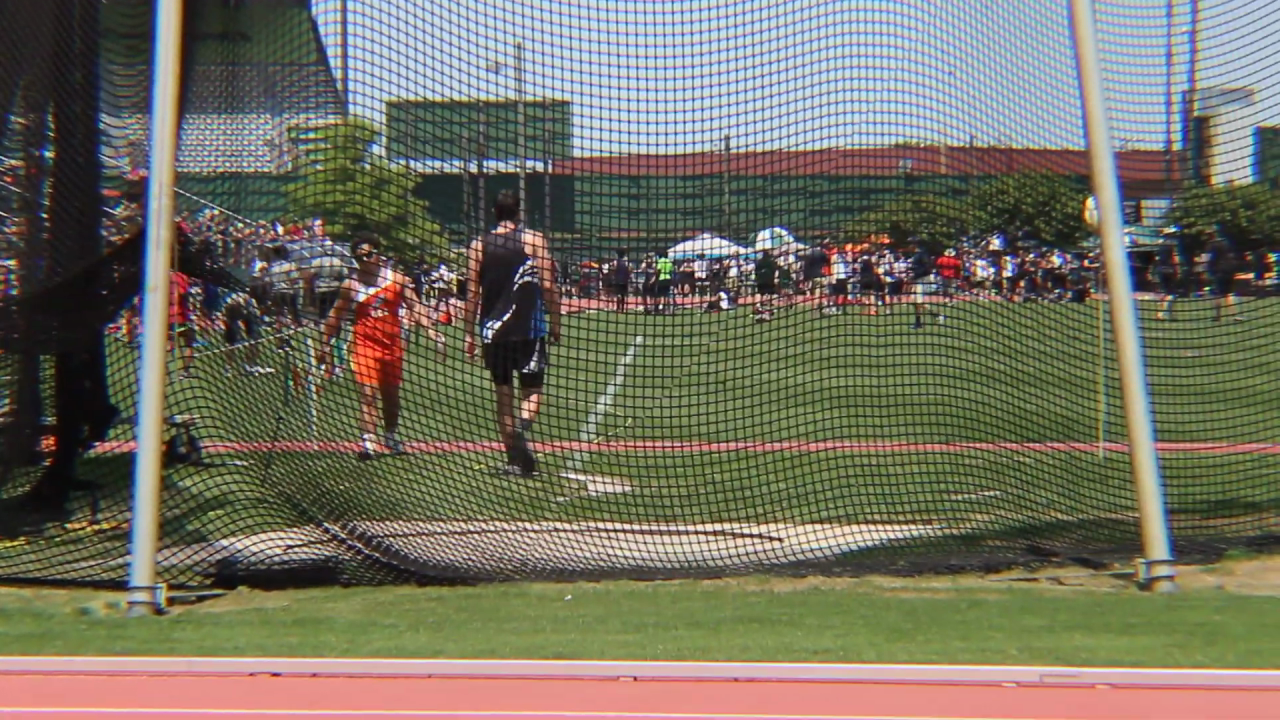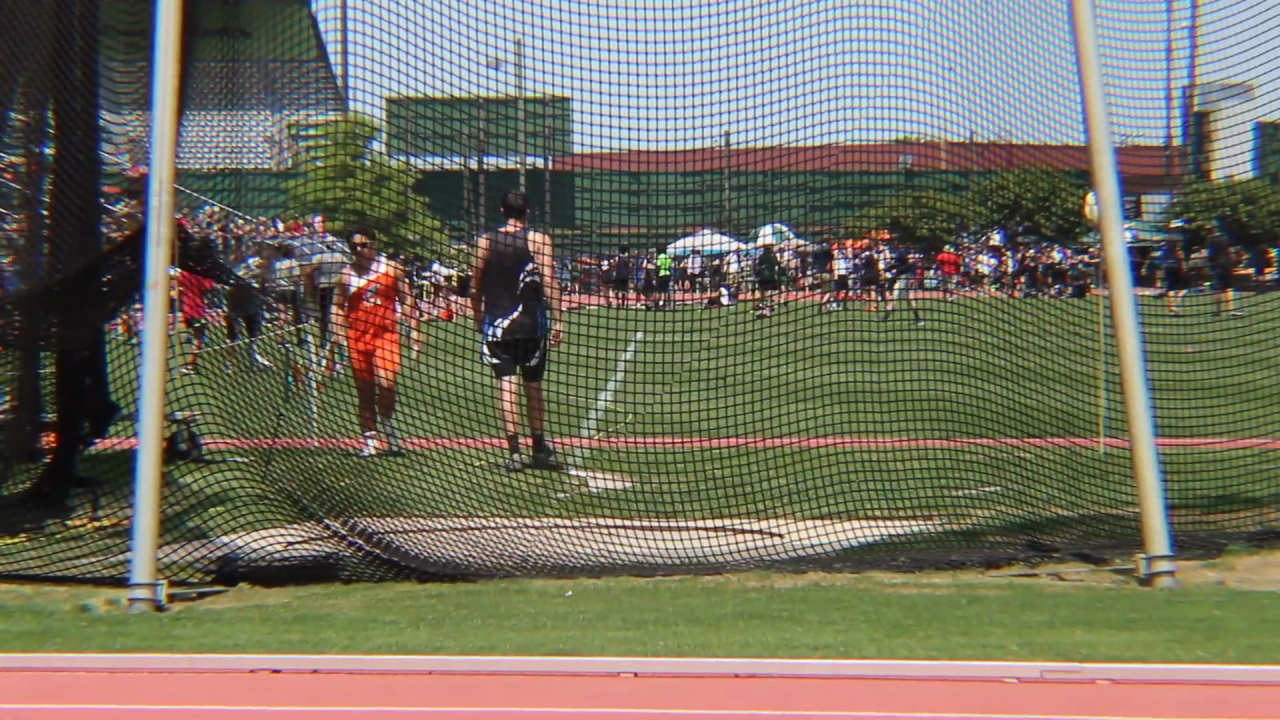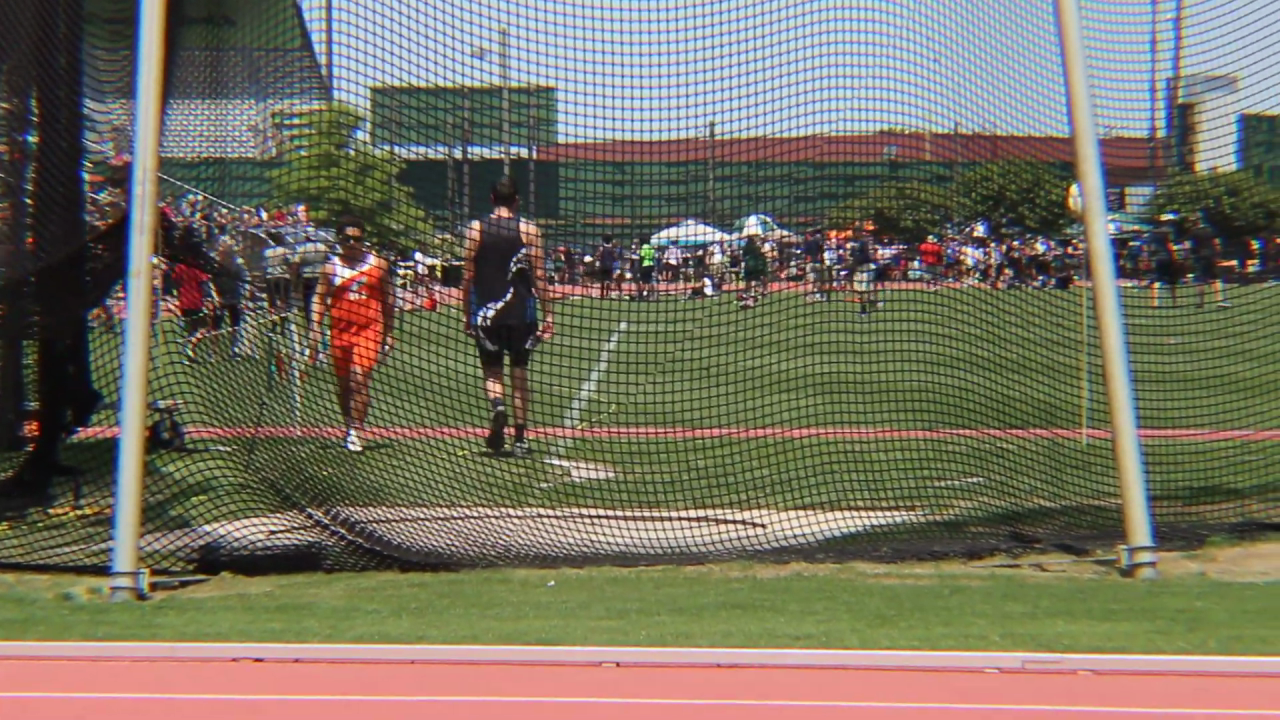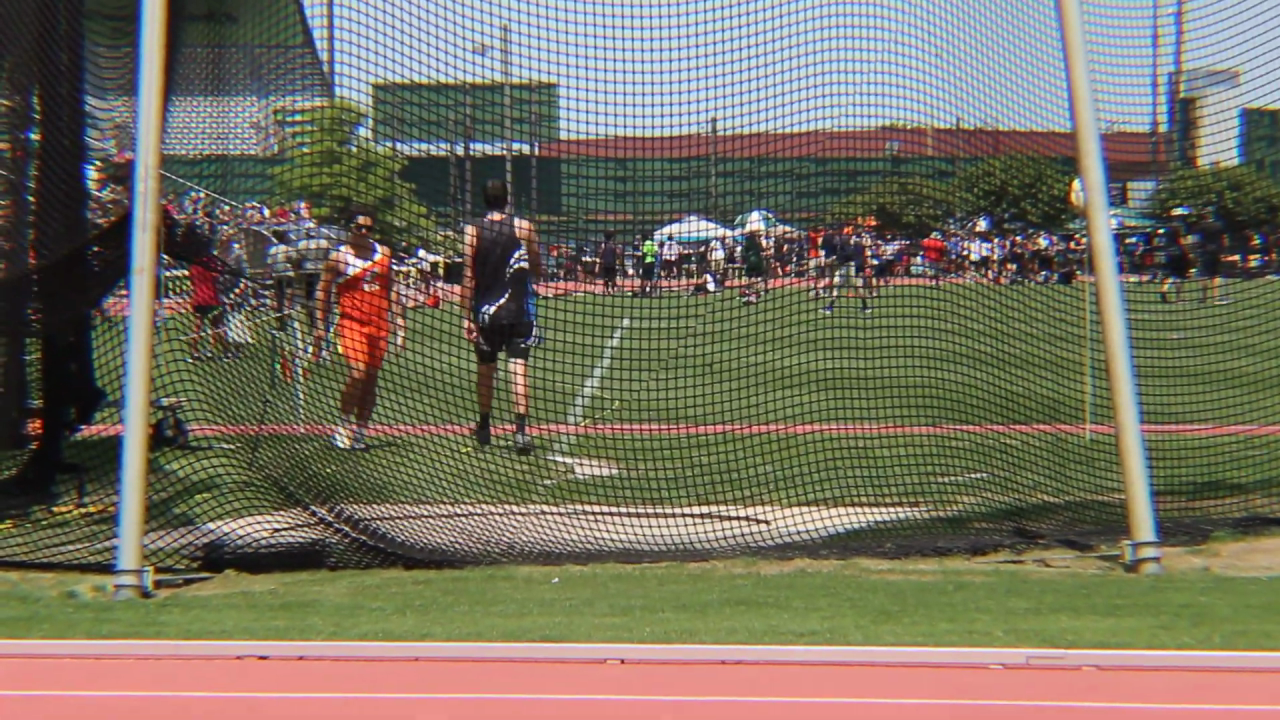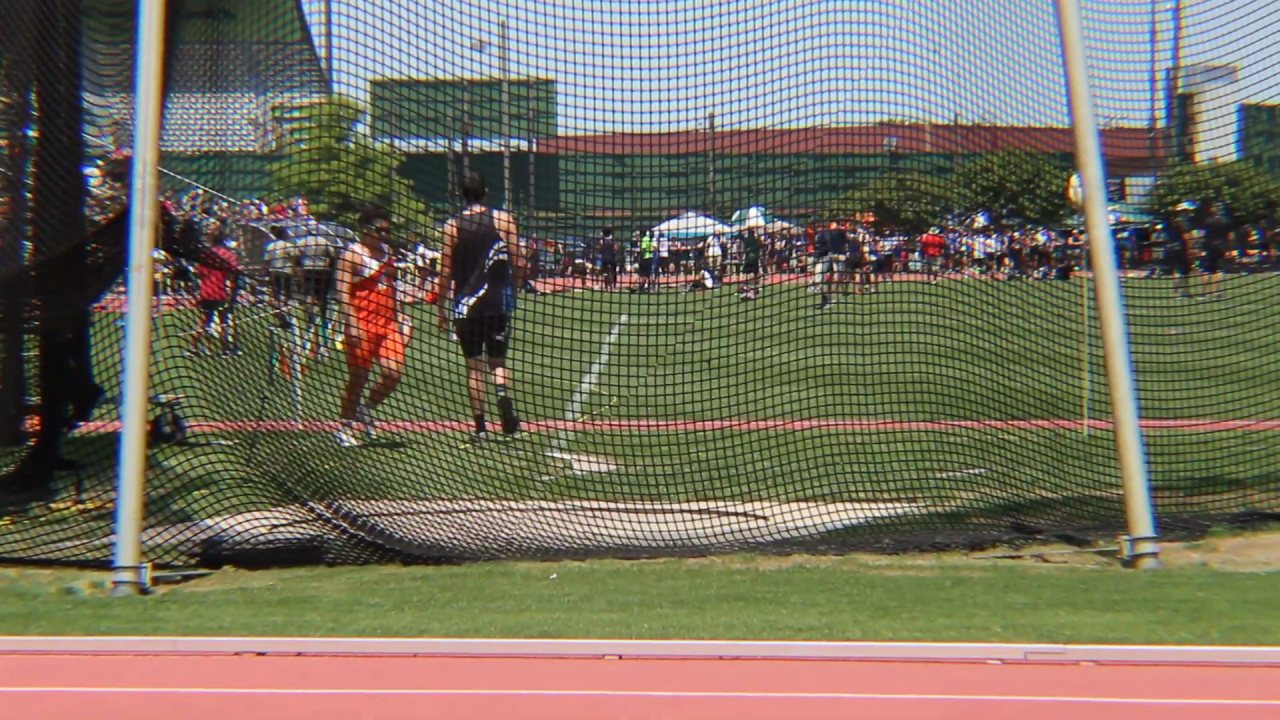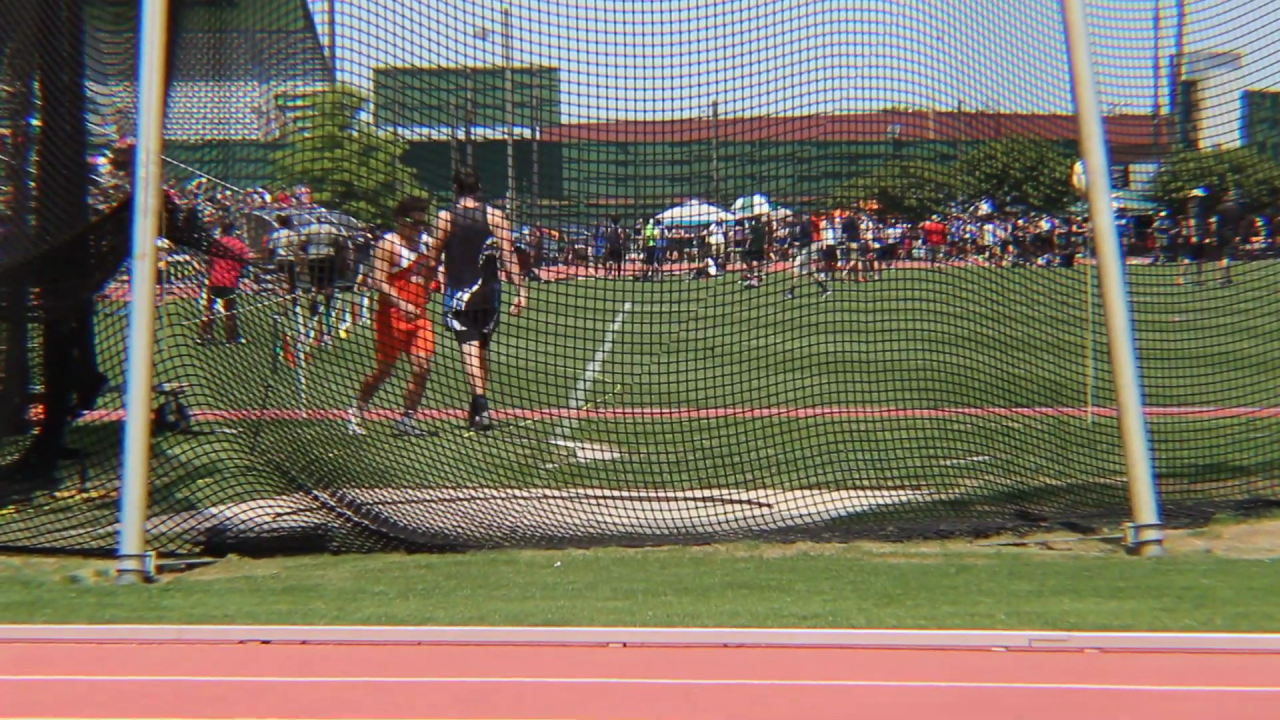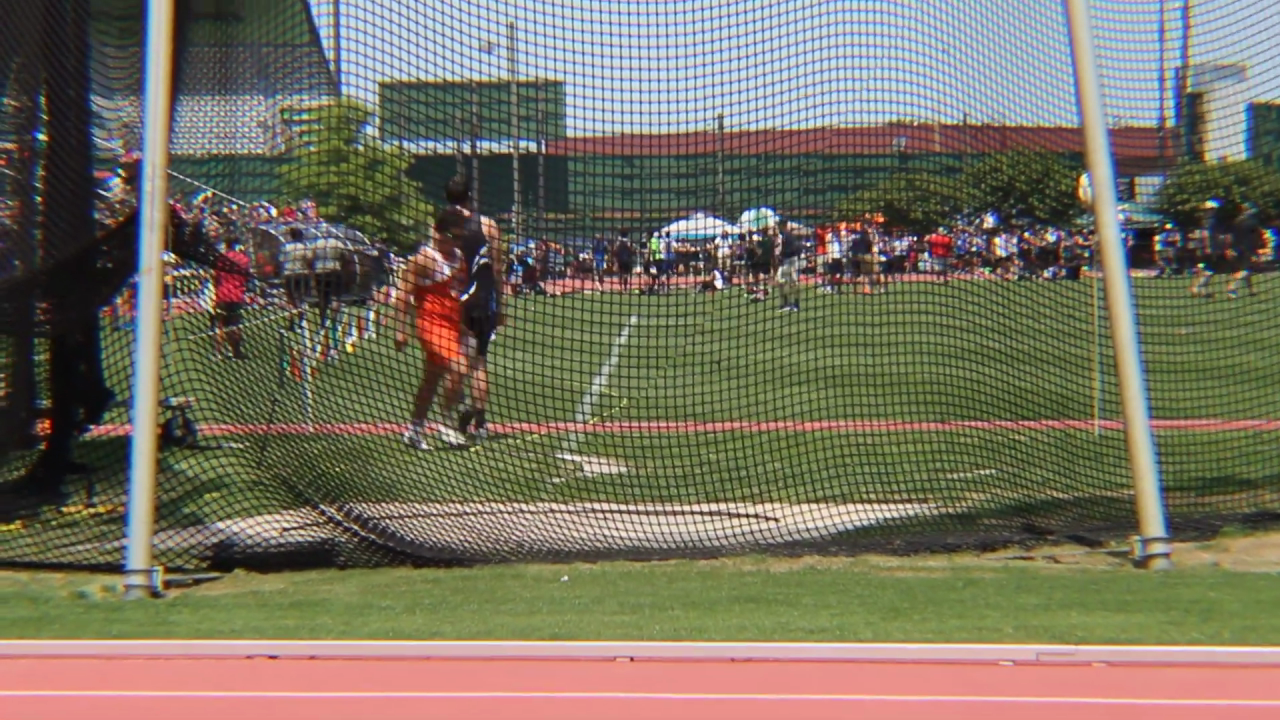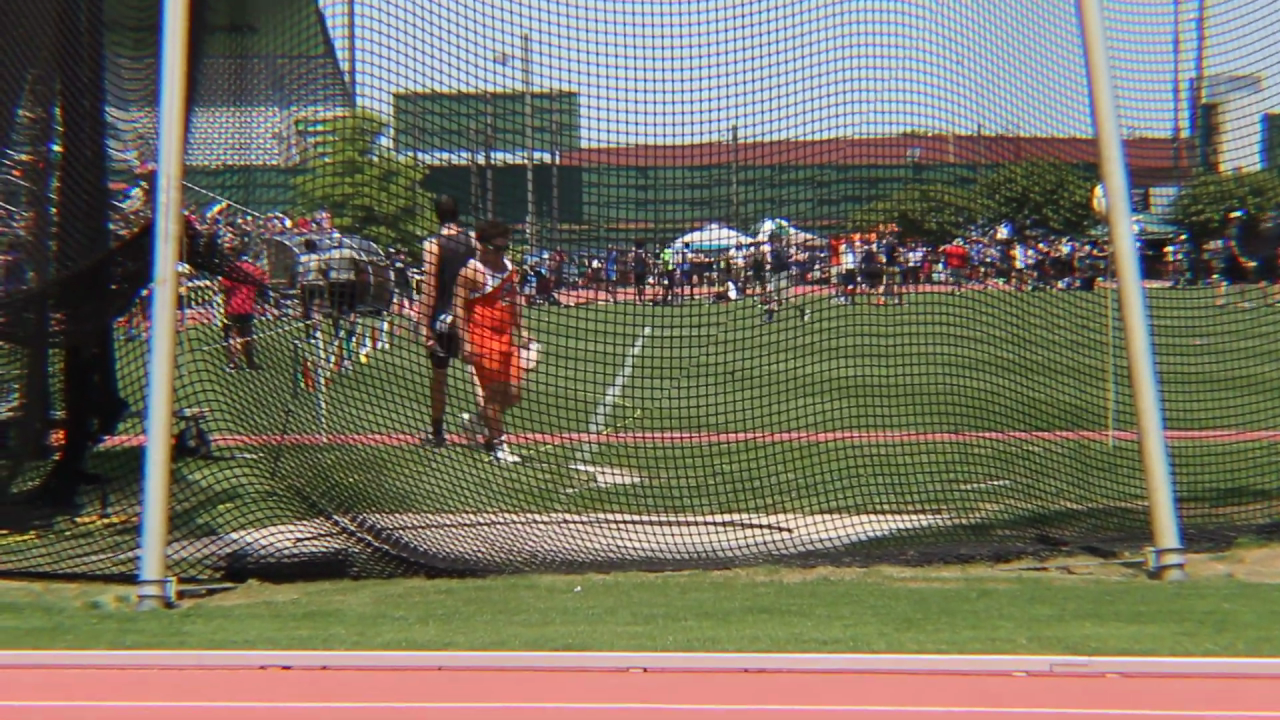
dt=0.3s
person 1, frame 1
left shoulder: (479, 244)
right shoulder: (534, 239)
left elbow: (473, 293)
right elbow: (548, 286)
left wrist: (469, 334)
right wrist: (556, 321)
left hip: (493, 330)
right hip: (528, 328)
left knee: (503, 391)
right knee: (532, 389)
left ankle: (513, 459)
right ankle: (522, 427)
person 1, frame 2
left shoulder: (485, 242)
right shoulder: (539, 240)
left elbow: (475, 289)
right elbow: (549, 283)
left wrist: (479, 320)
right wrist: (557, 321)
left hip: (497, 326)
right hip: (532, 325)
left knee: (506, 386)
right knee: (533, 386)
left ankle: (514, 452)
right ankle: (538, 447)
person 1, frame 3
left shoulder: (476, 228)
right shoulder: (528, 228)
left elbow: (468, 275)
right elbow: (539, 276)
left wrist: (467, 313)
right wrist: (548, 315)
left hip: (487, 313)
right hip: (521, 313)
left knee: (492, 371)
right knee: (519, 372)
left ankle: (498, 408)
right ankle: (520, 439)
person 1, frame 4
left shoulder: (472, 232)
right shoulder: (523, 227)
left elbow: (469, 278)
right elbow: (537, 268)
left wrist: (467, 317)
left hip: (486, 312)
right hip: (520, 311)
left knee: (486, 369)
right knee: (519, 367)
left ankle: (484, 427)
right ankle: (521, 431)
person 1, frame 5
left shoulder: (453, 226)
right shoulder: (503, 220)
left elbow: (447, 272)
right elbow: (518, 265)
left wrist: (442, 309)
right wrist: (512, 293)
left hip: (465, 306)
right hip: (498, 304)
left knee: (474, 365)
right knee: (497, 360)
left ankle: (480, 427)
right ankle: (503, 394)
person 1, frame 6
left shoulder: (445, 217)
right shoulder: (496, 216)
left elbow: (433, 259)
right elbow: (508, 257)
right wrist: (520, 291)
left hip: (459, 295)
right hip: (488, 295)
left knee: (470, 352)
right knee: (481, 351)
left ankle: (482, 408)
right ankle: (477, 409)
person 1, frame 7
left shoulder: (440, 226)
right shoulder: (488, 225)
right elbow: (497, 268)
right wrist: (499, 305)
right hip: (483, 305)
right knee: (478, 363)
left ankle: (460, 404)
right ankle: (479, 423)
person 1, frame 8
left shoulder: (432, 245)
right shoulder: (476, 241)
left elbow: (428, 288)
left wrist: (426, 325)
left hip: (443, 321)
left knee: (438, 375)
left ankle: (437, 434)
person 2, frame 1
left shoulder: (397, 278)
right shoulder: (350, 284)
left elbow: (414, 306)
right elbow: (336, 315)
left wrist: (431, 331)
right wrist: (325, 343)
left hip: (392, 345)
right hip: (364, 346)
left knee: (391, 395)
right knee: (367, 395)
left ankle: (390, 435)
right ankle: (369, 444)
person 2, frame 2
left shoulder: (392, 269)
right shoulder: (345, 275)
left elbow: (407, 300)
right elbow: (338, 307)
right wrist: (337, 331)
left hip: (386, 336)
right hip: (357, 338)
left knee: (386, 384)
right knee: (365, 391)
left ankle: (386, 423)
right ankle: (370, 440)
person 2, frame 3
left shoulder: (379, 263)
right shoulder: (331, 266)
left elbow: (389, 298)
right elbow: (319, 298)
left wrist: (388, 332)
right wrist: (315, 328)
left hip: (370, 331)
right hip: (340, 332)
left knee: (360, 380)
right knee: (343, 384)
left ankle: (354, 433)
right ankle: (352, 421)
person 2, frame 4
left shoulder: (384, 254)
right shoulder: (337, 257)
left elbow: (391, 288)
right elbow: (323, 292)
left wrist: (398, 318)
right wrist: (319, 326)
left hip: (379, 325)
right hip: (351, 325)
left knee: (370, 380)
right knee: (357, 375)
left ankle: (360, 430)
right ankle: (344, 425)
person 2, frame 5
left shoulder: (386, 250)
right shoulder: (351, 254)
right elbow: (342, 290)
left wrist: (401, 313)
right wrist: (352, 324)
left hip: (388, 322)
right hip: (362, 325)
left knee: (393, 372)
right knee: (358, 377)
left ankle: (367, 410)
right ankle: (345, 427)
person 2, frame 6
left shoulder: (419, 243)
right shoulder: (387, 245)
right elbow: (378, 282)
right wrist: (401, 304)
left hip: (419, 317)
right hip: (392, 317)
left knee: (422, 368)
right knee: (384, 370)
left ankle: (407, 418)
right ankle: (358, 410)
person 2, frame 7
left shoulder: (457, 256)
right shoulder: (424, 258)
right elbow: (404, 294)
left wrist: (463, 321)
right wrist: (401, 329)
left hip: (452, 327)
right hip: (432, 326)
left knee: (431, 380)
right knee: (458, 371)
left ankle: (414, 430)
right ankle: (446, 425)
person 2, frame 8
left shoulder: (508, 267)
right shoulder: (471, 271)
right elbow: (459, 307)
left wrist: (521, 332)
right wrist: (465, 342)
left hip: (506, 338)
right hip: (483, 339)
left knee: (513, 393)
right knee: (495, 392)
left ankle: (485, 430)
right ankle: (497, 445)
